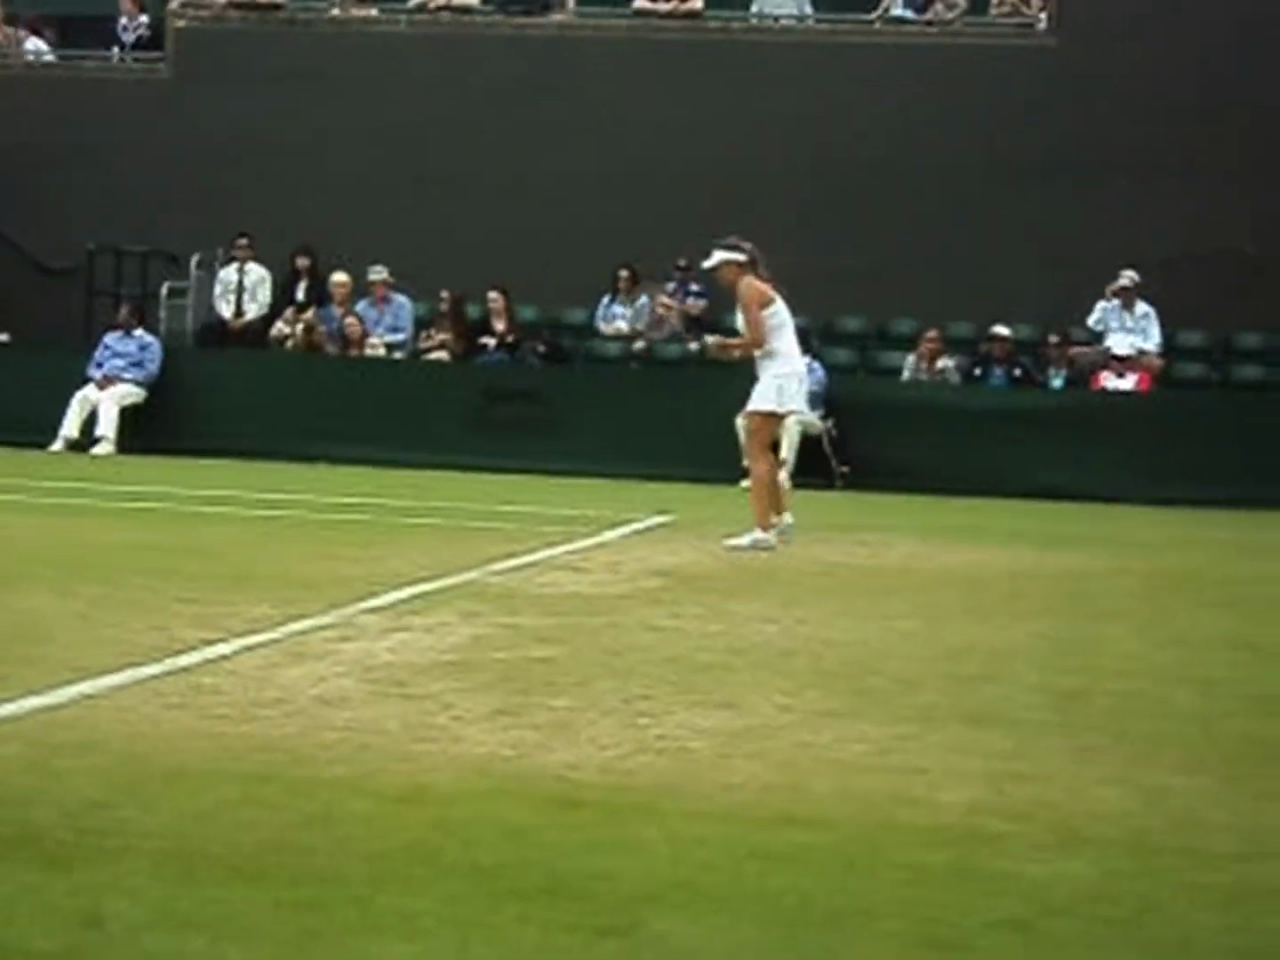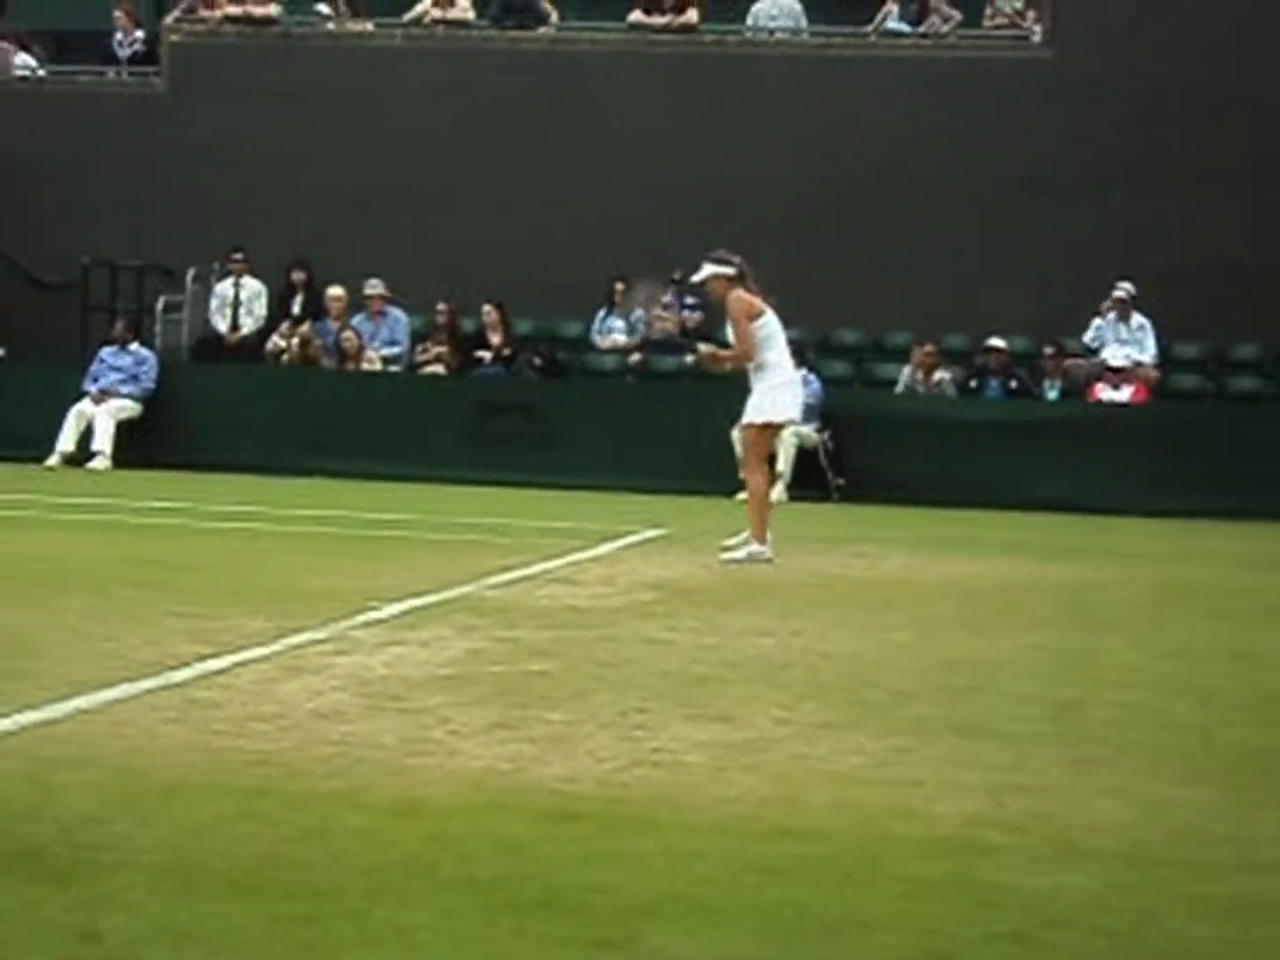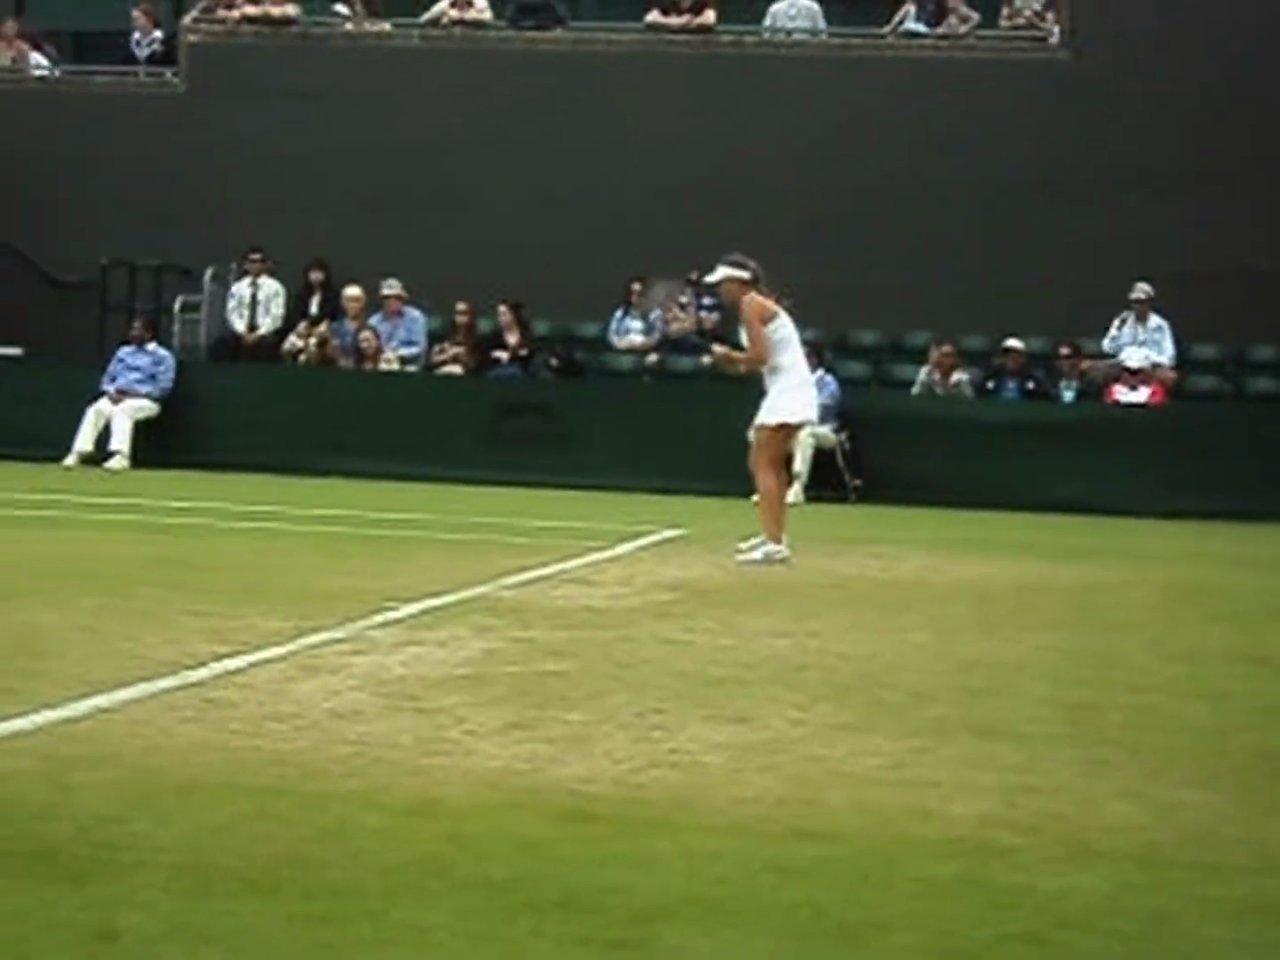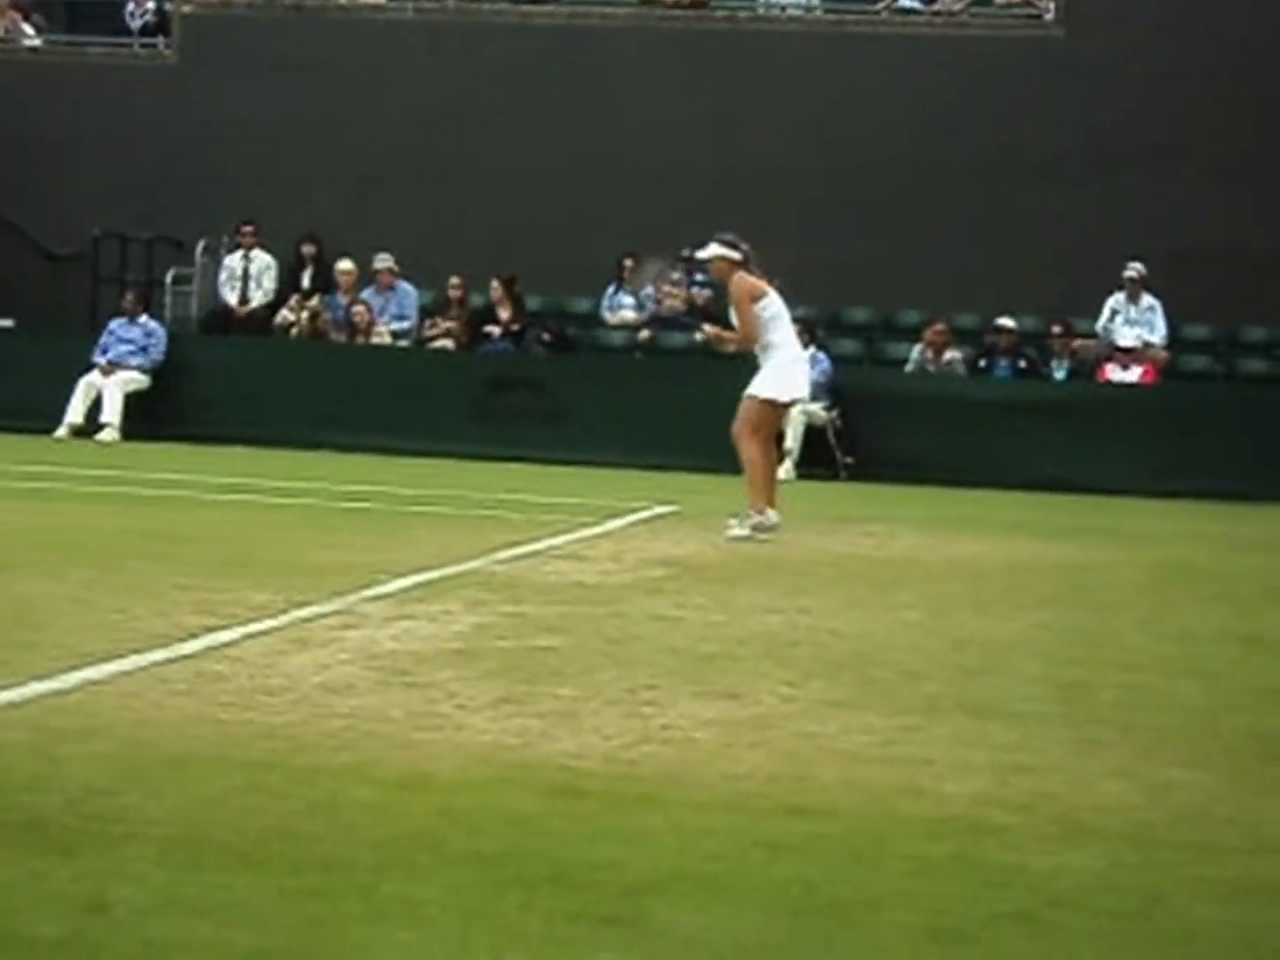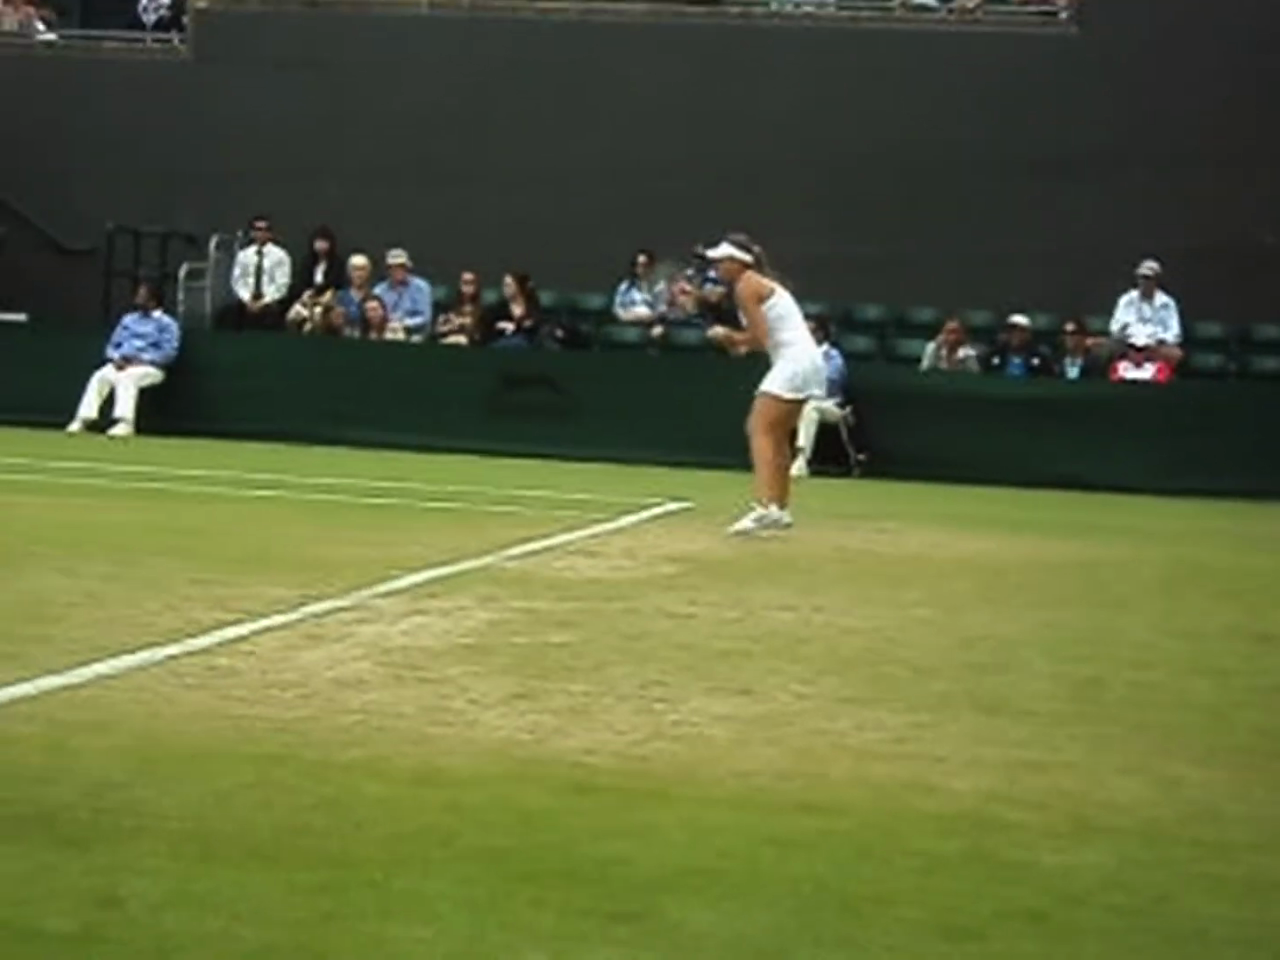
dt=0.1s
person 1, frame 1
left shoulder: (747, 288)
right shoulder: (757, 287)
left elbow: (757, 339)
left wrist: (724, 344)
right wrist: (733, 347)
left hip: (779, 375)
right hip: (782, 373)
left knee: (757, 452)
right knee: (761, 449)
left ankle: (763, 532)
right ankle: (780, 516)
person 1, frame 2
left shoulder: (736, 301)
right shoulder: (746, 300)
left elbow: (747, 353)
left wrist: (716, 355)
right wrist: (722, 358)
left hip: (774, 388)
right hip: (774, 386)
left knee: (752, 465)
right knee: (755, 463)
left ankle: (759, 546)
right ankle: (759, 533)
person 1, frame 3
left shoulder: (750, 305)
right shoulder: (759, 303)
left elbow: (760, 356)
left wrist: (730, 356)
right wrist: (735, 360)
left hip: (788, 389)
right hip: (789, 388)
left knee: (761, 464)
right knee: (771, 464)
left ankle: (775, 545)
right ankle: (773, 535)
person 1, frame 4
left shoulder: (737, 285)
right shoulder: (749, 284)
left elbow: (752, 336)
left wrist: (719, 336)
right wrist: (729, 341)
left hip: (781, 366)
right hip: (786, 365)
left knee: (743, 432)
right knee: (762, 438)
left ankle: (760, 512)
right ankle: (767, 511)
person 1, frame 5
left shoulder: (745, 286)
right shoulder: (760, 284)
left elbow: (760, 337)
left wrist: (729, 337)
right wrist: (740, 343)
left hip: (795, 362)
right hip: (803, 362)
left knee: (759, 429)
right knee: (777, 435)
left ankle: (764, 506)
right ankle: (779, 510)
